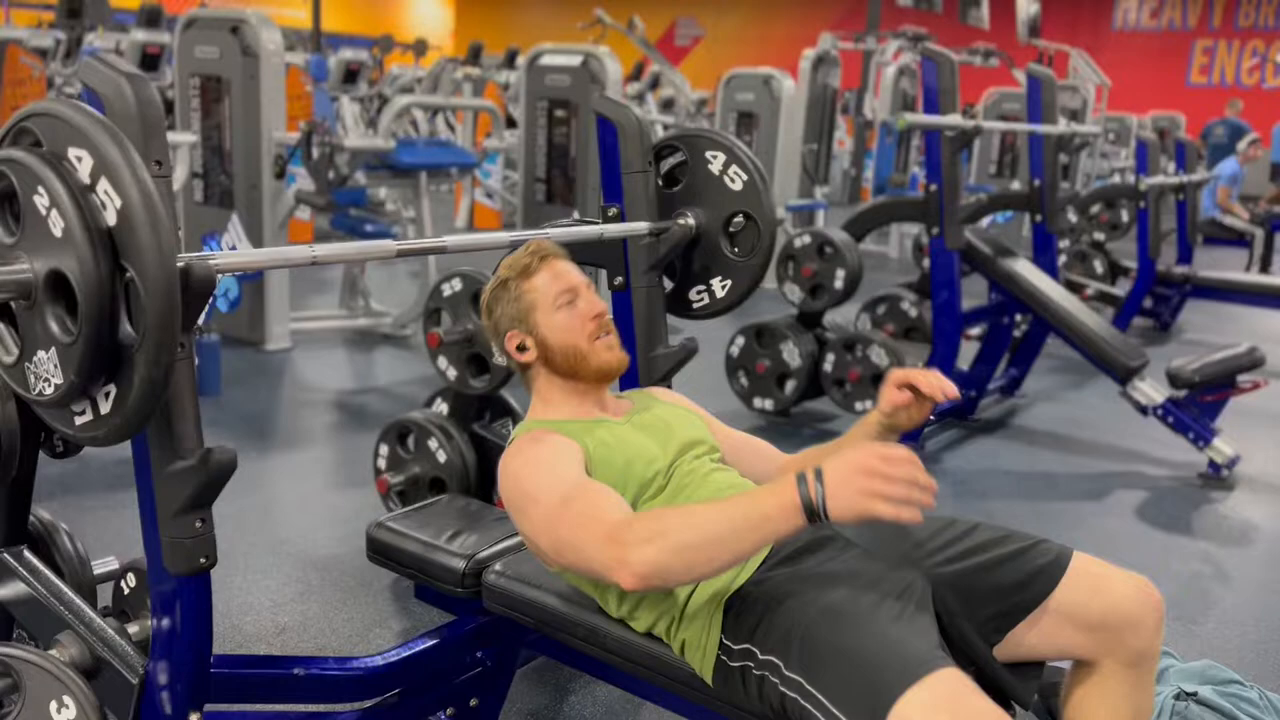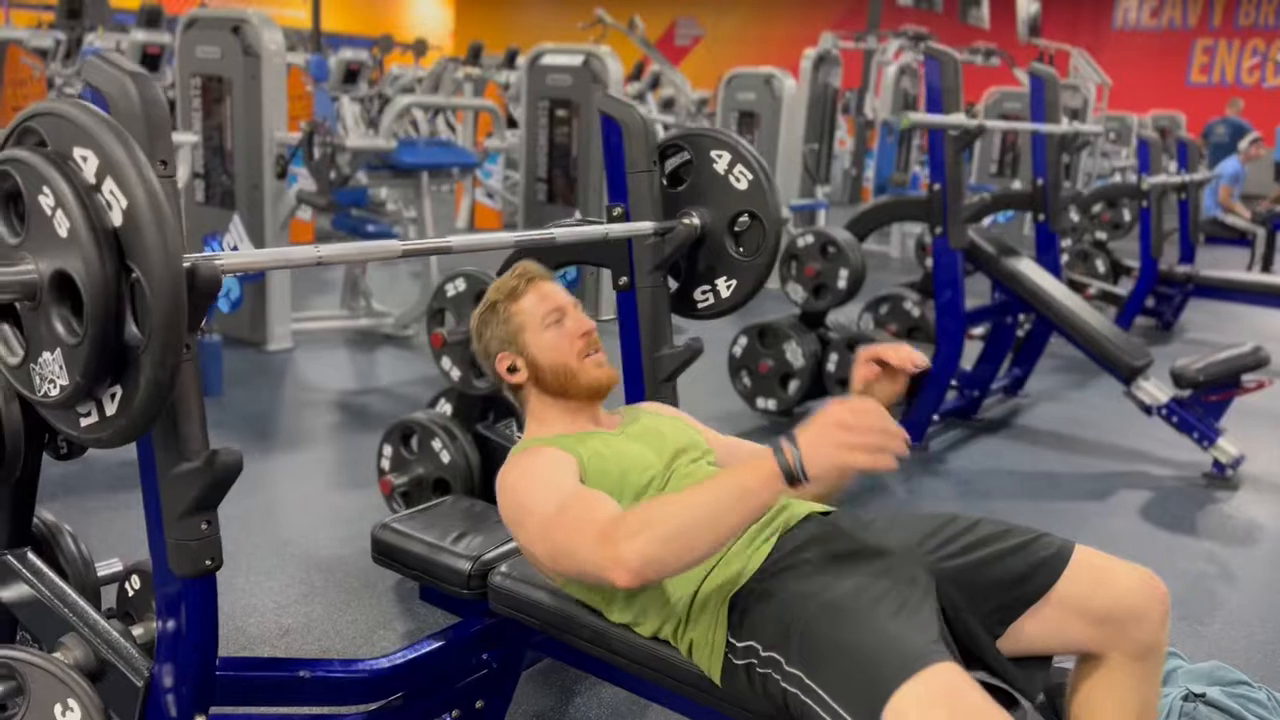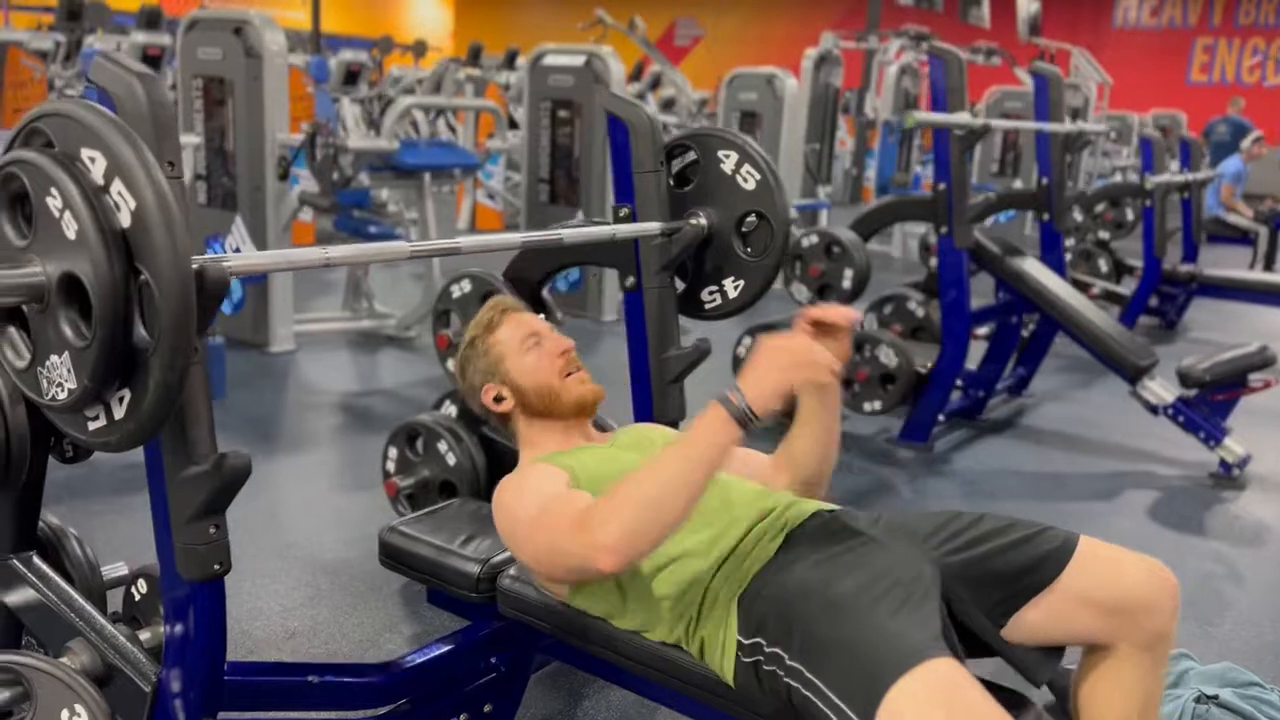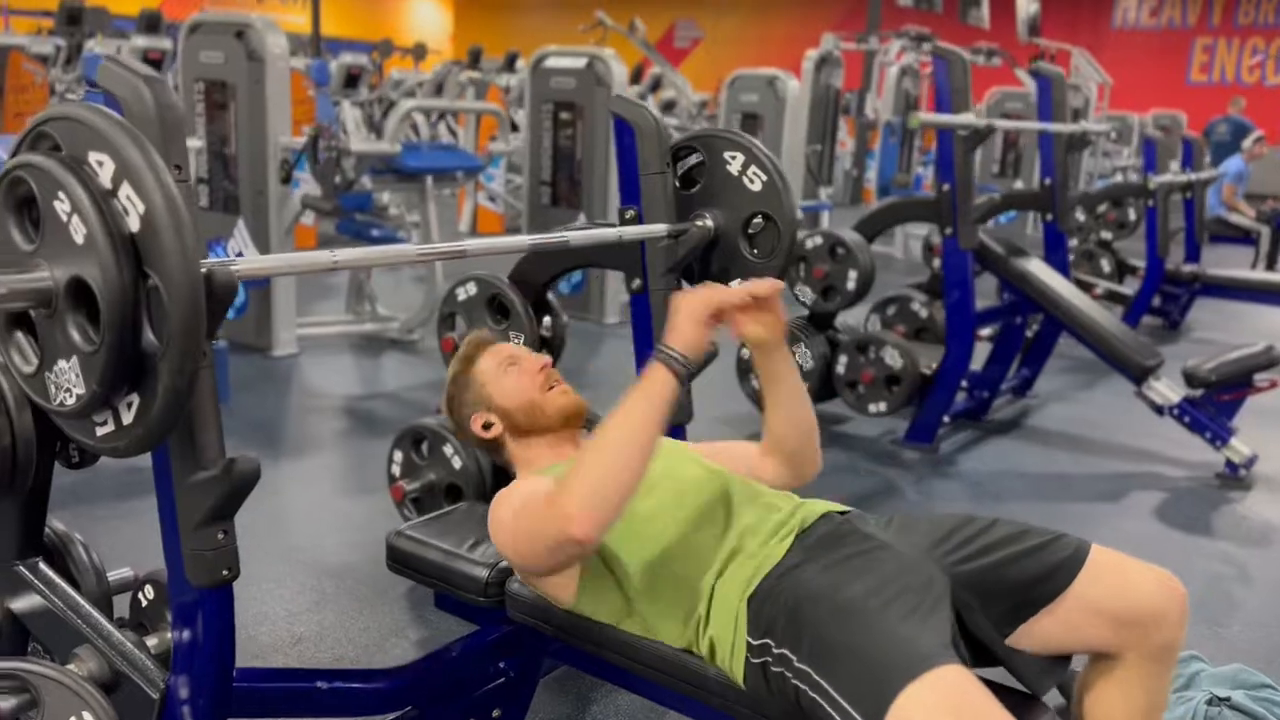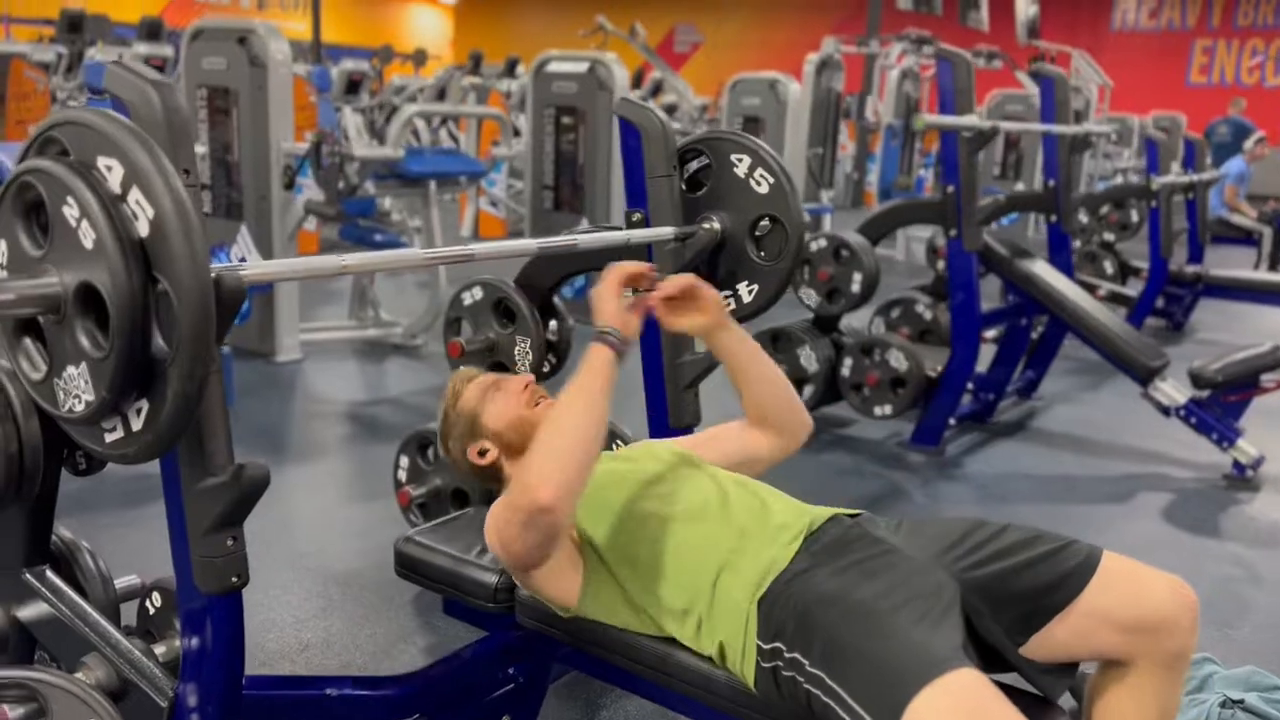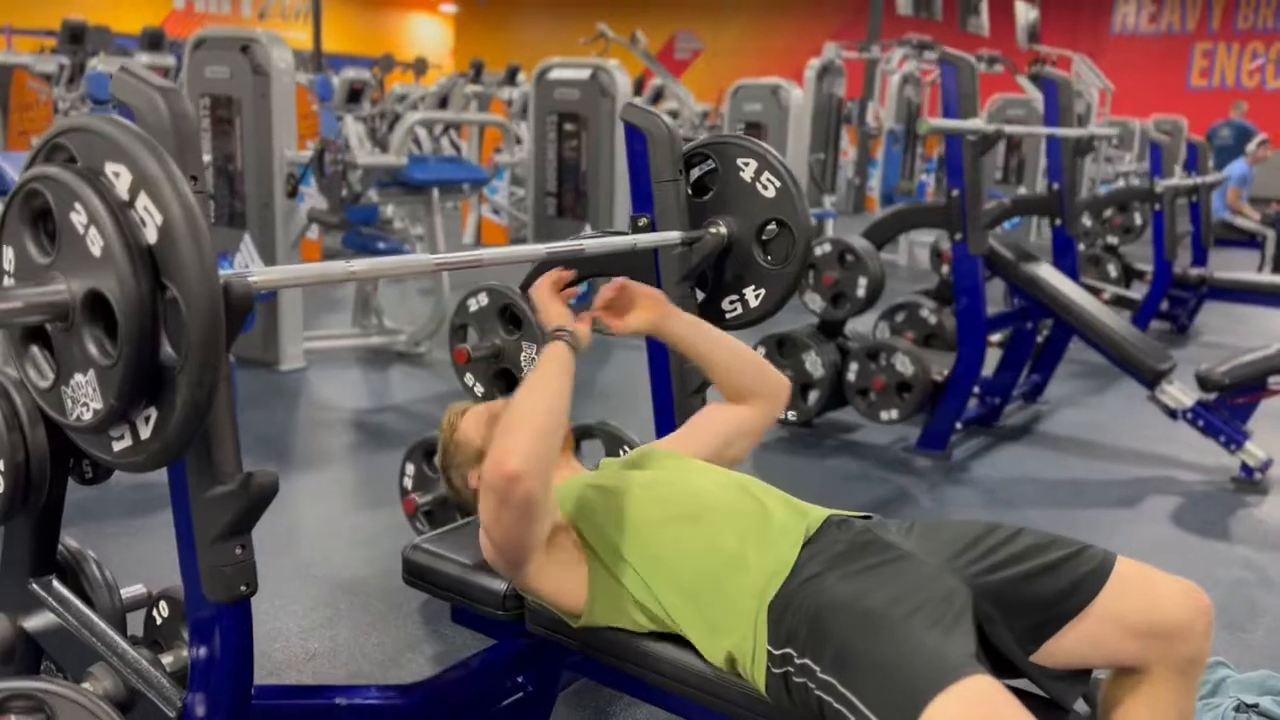
dt=0.1s
person 1, frame 1
left shoulder: (654, 403)
right shoulder: (535, 459)
right elbow: (634, 559)
left wrist: (880, 421)
right wrist: (814, 495)
right hip: (758, 600)
left knee: (1131, 614)
person 1, frame 2
left shoulder: (646, 418)
right shoulder: (532, 473)
right elbow: (627, 557)
left wrist: (860, 408)
right wrist: (792, 458)
left hip: (848, 539)
right hip: (759, 598)
left knee: (1137, 605)
person 1, frame 3
left shoulder: (642, 437)
right shoulder: (526, 495)
right elbow: (611, 546)
left wrist: (820, 377)
right wrist: (743, 401)
right hip: (768, 600)
left knee: (1145, 597)
person 1, frame 4
left shoulder: (638, 446)
right shoulder: (521, 508)
left elbow: (792, 465)
right elbow: (580, 520)
left wrist: (770, 344)
right wrist: (672, 358)
left hip: (855, 535)
right hip: (779, 601)
left knee: (1153, 606)
person 1, frame 5
left shoulder: (644, 456)
right shoulder: (522, 530)
left elbow: (786, 428)
right elbow: (546, 493)
left wrist: (713, 329)
right wrist: (608, 340)
left hip: (864, 536)
right hip: (790, 601)
left knee: (1165, 614)
person 1, frame 6
left shoulder: (641, 463)
right shoulder: (521, 530)
left elbow: (765, 393)
right elbow: (513, 471)
left wrist: (665, 323)
right wrist: (563, 340)
left hip: (872, 539)
right hip: (799, 604)
left knee: (1179, 619)
